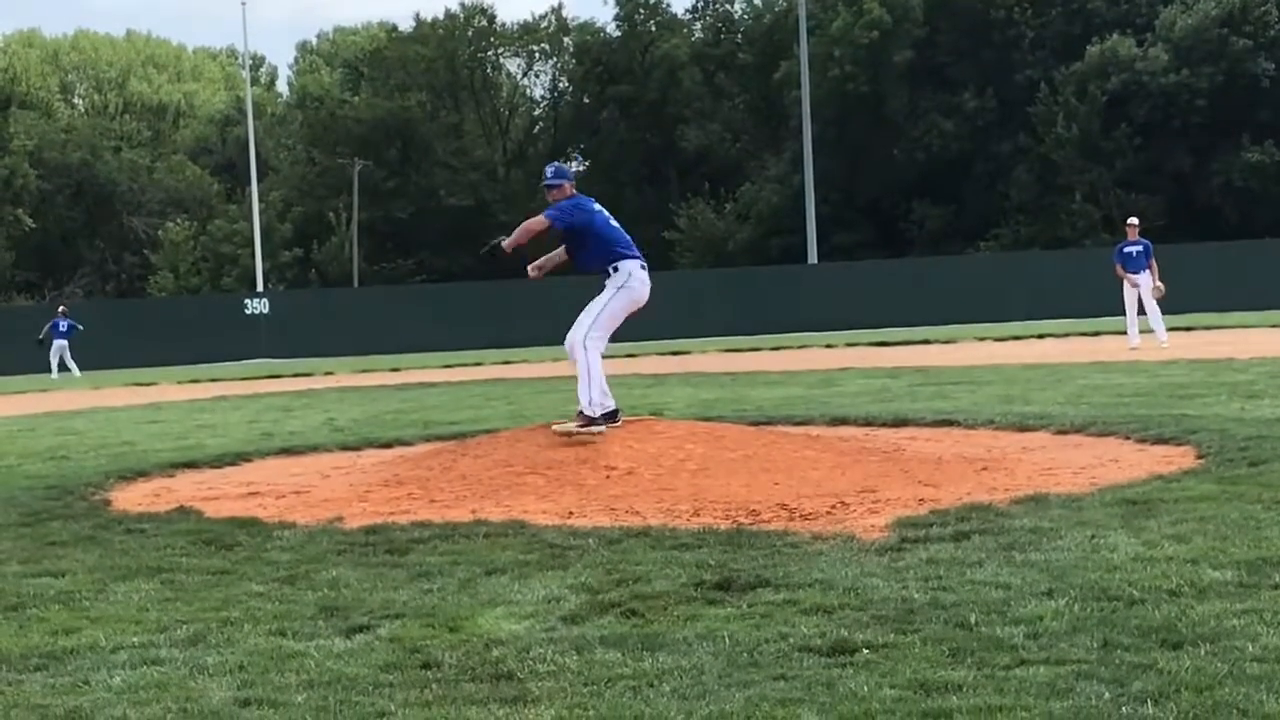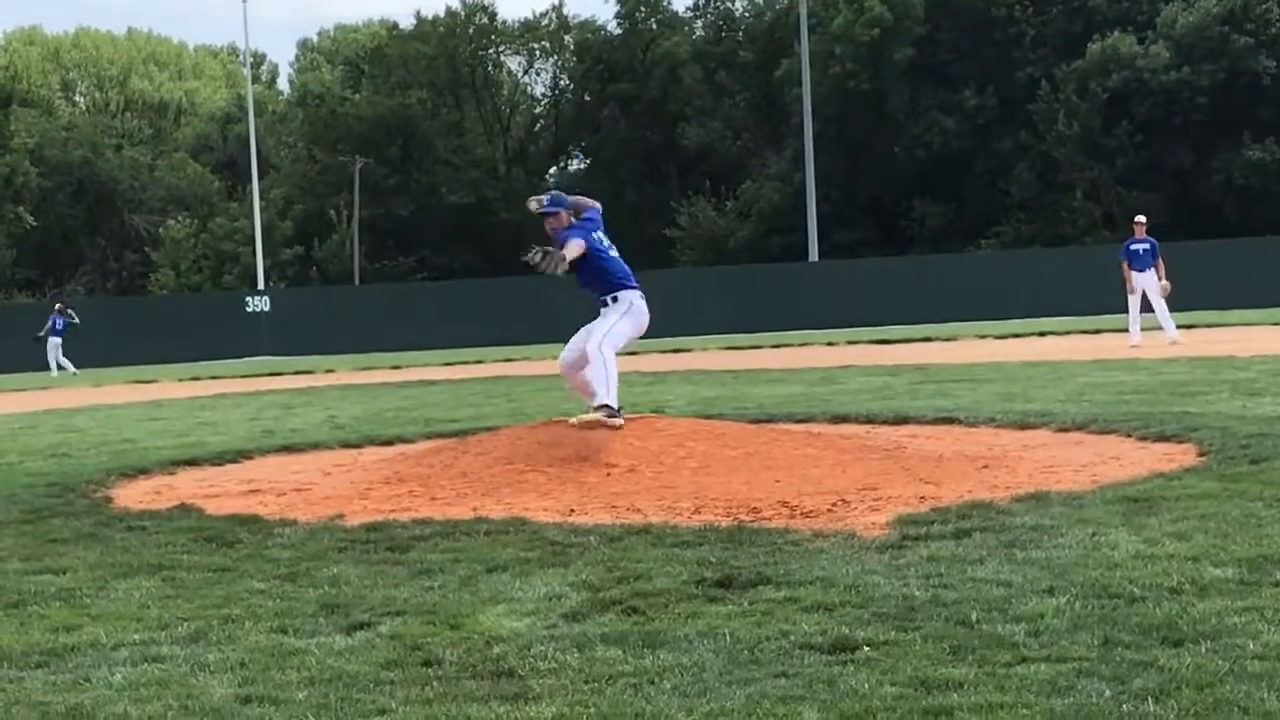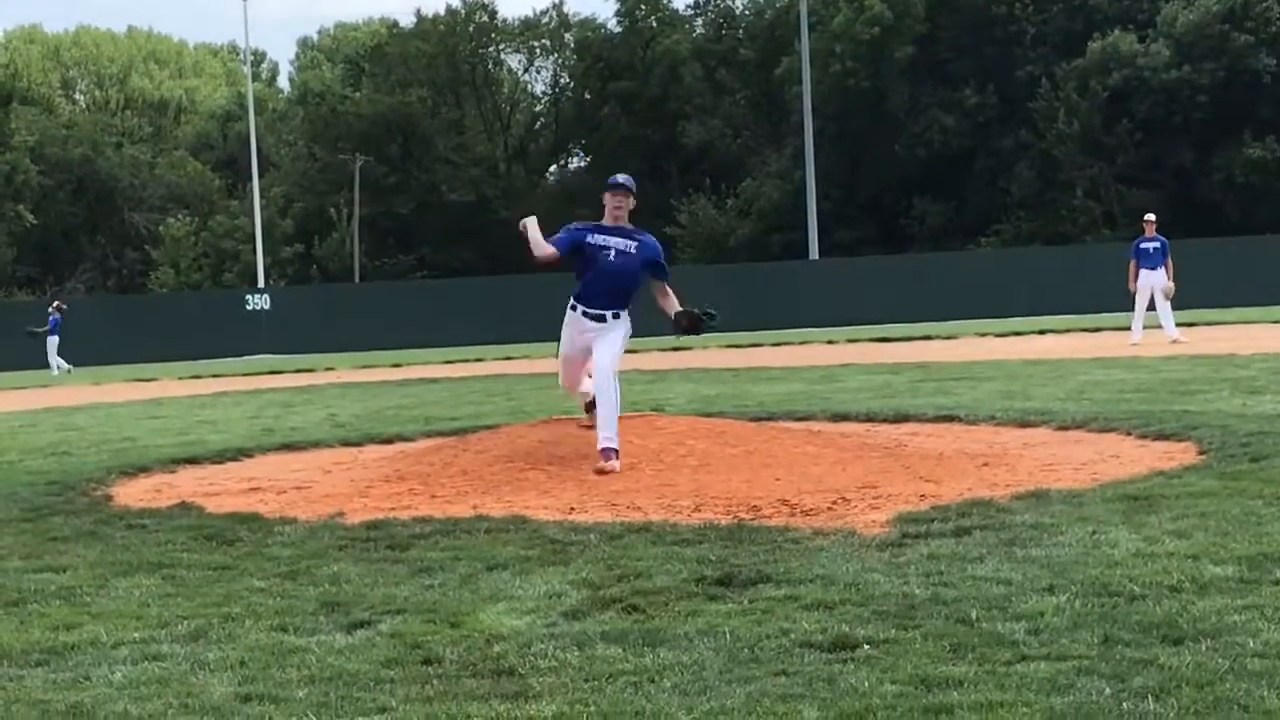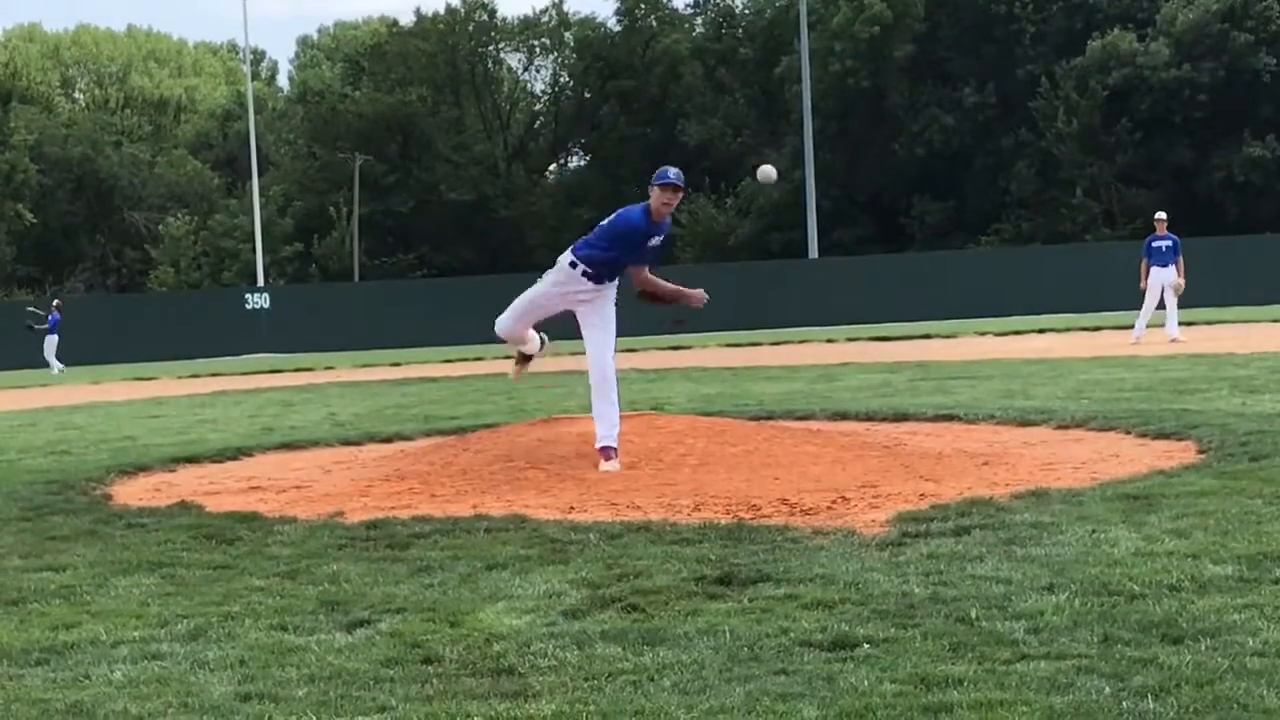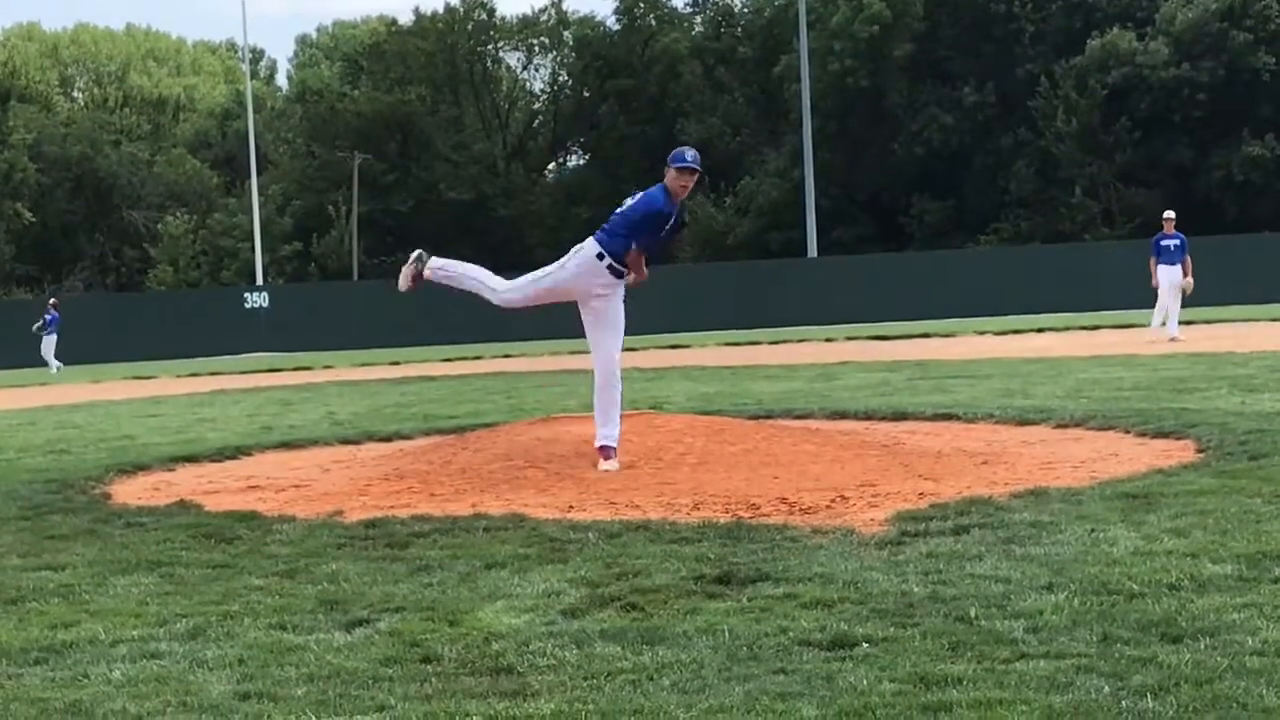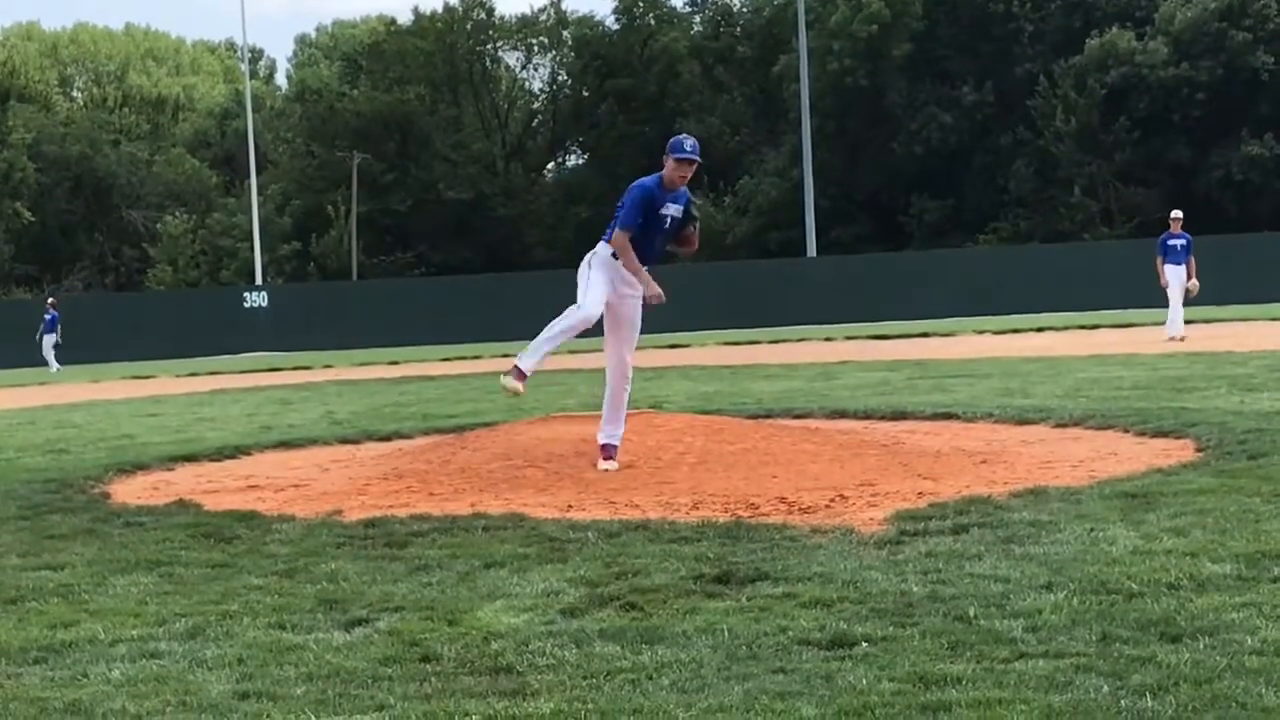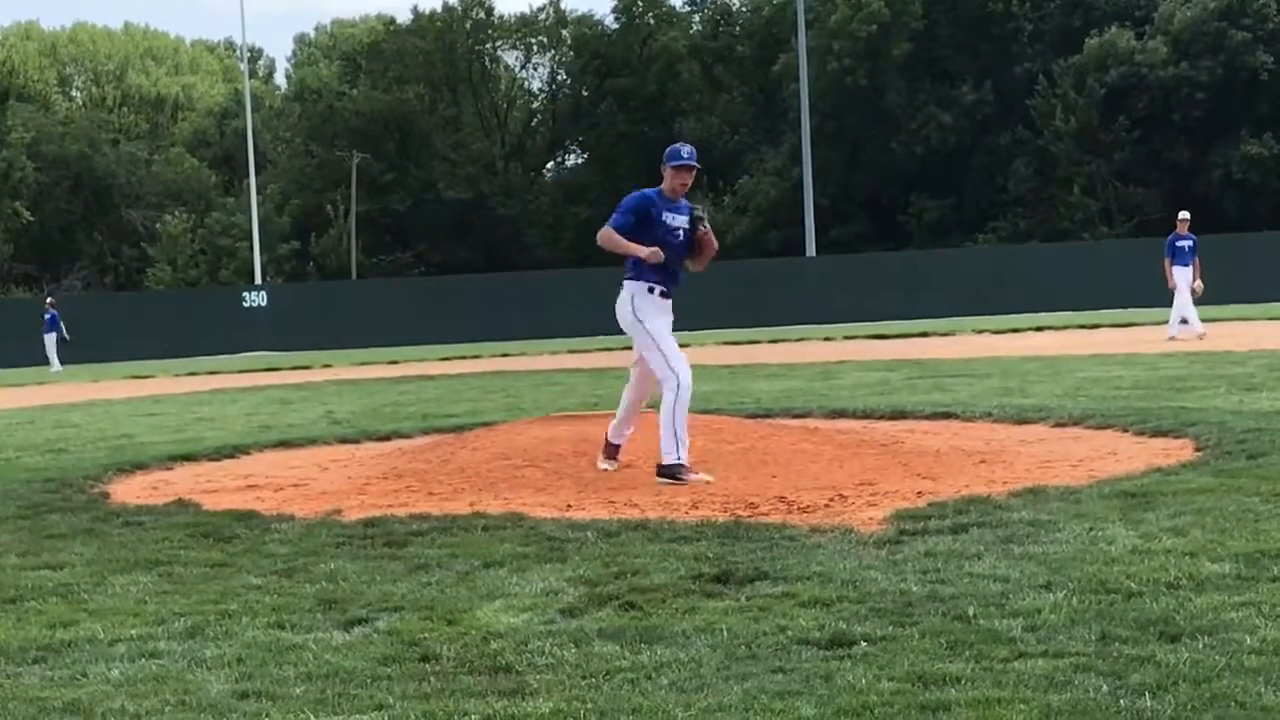
dt=0.2s
person 1, frame 1
left shoulder: (573, 205)
right shoulder: (583, 207)
left elbow: (534, 226)
right elbow: (572, 248)
left wrist: (508, 244)
right wrist: (544, 263)
left hip: (627, 278)
right hip: (628, 281)
left knee: (586, 338)
right knee: (576, 342)
left ankle: (591, 413)
right ankle: (604, 409)
person 1, frame 2
left shoulder: (575, 232)
right shoulder: (589, 222)
left elbow: (576, 246)
right elbow: (593, 204)
left wrist: (564, 258)
right wrist: (543, 202)
left hip: (627, 306)
right hip: (612, 310)
left knee: (598, 346)
right knee: (568, 364)
left ankle: (608, 409)
right ankle: (603, 405)
person 1, frame 3
left shoulder: (647, 244)
right shoulder: (582, 231)
left elbow: (662, 292)
right elbow: (543, 254)
left wrist: (679, 314)
right wrist: (532, 225)
left hip: (614, 324)
right hip: (579, 319)
left knee: (603, 369)
right knee: (569, 381)
left ankle: (608, 449)
right ankle: (594, 398)
person 1, frame 4
left shoulder: (662, 225)
right shoulder: (636, 221)
right elbow: (640, 279)
right wrist: (684, 294)
left hip: (601, 292)
right hip: (570, 276)
left knee: (601, 366)
right knee: (506, 328)
left ankle: (607, 445)
right ankle: (532, 345)
person 1, frame 5
left shoulder: (662, 200)
right shoulder: (658, 206)
right elbow: (634, 259)
right wrist: (639, 276)
left hip: (609, 285)
right hip: (585, 265)
left knee: (609, 366)
right knee: (507, 292)
left ankle: (607, 444)
right ankle: (428, 267)
person 1, frame 6
left shoulder: (683, 199)
right shoulder: (643, 190)
left elbow: (681, 244)
right elbow: (619, 239)
left wrist: (690, 238)
right wrist: (646, 281)
left hip: (634, 278)
right hip: (606, 263)
left knee: (620, 365)
right knee: (586, 312)
left ankle: (609, 441)
right ankle: (522, 367)
person 1, frame 7
left shoulder: (687, 211)
right shoulder: (642, 200)
left elbow: (697, 265)
right elbow: (604, 236)
left wrist: (708, 246)
right wrist: (638, 249)
left hip: (663, 304)
right hip: (639, 300)
left knee: (644, 384)
right knee: (679, 376)
left ankle: (614, 440)
right ankle: (672, 462)
